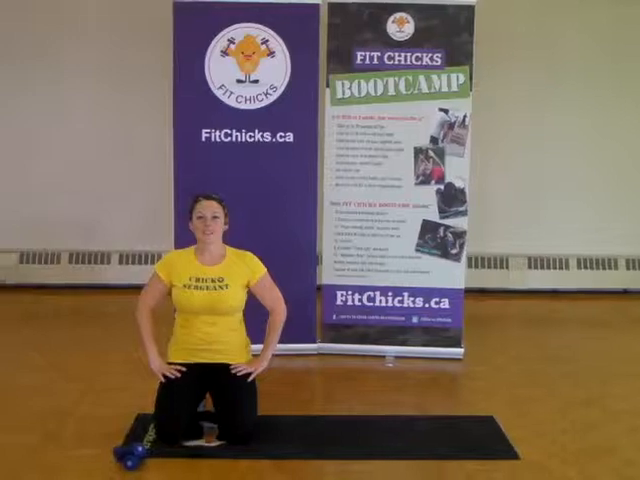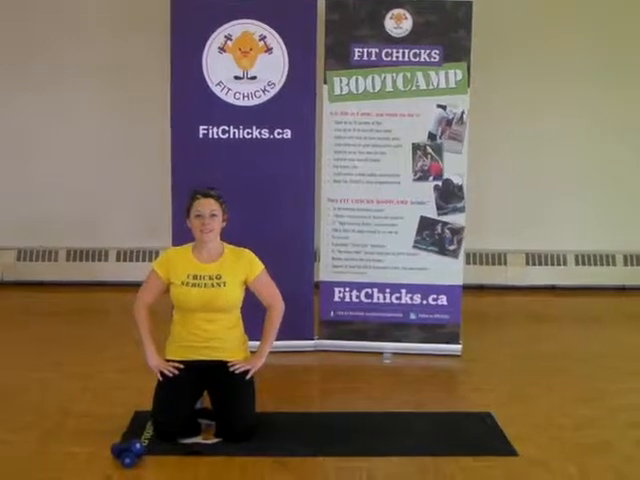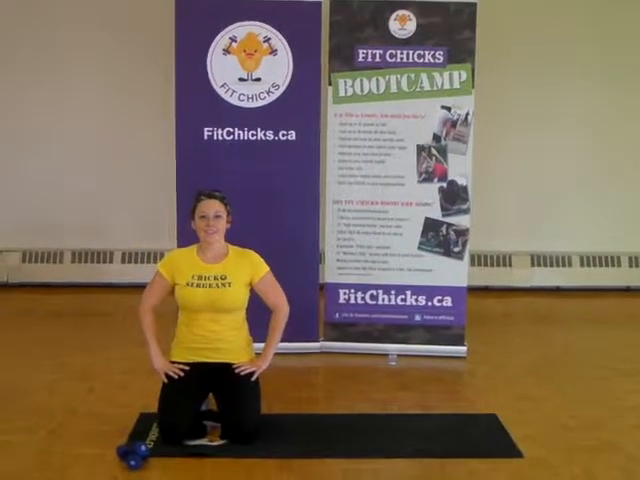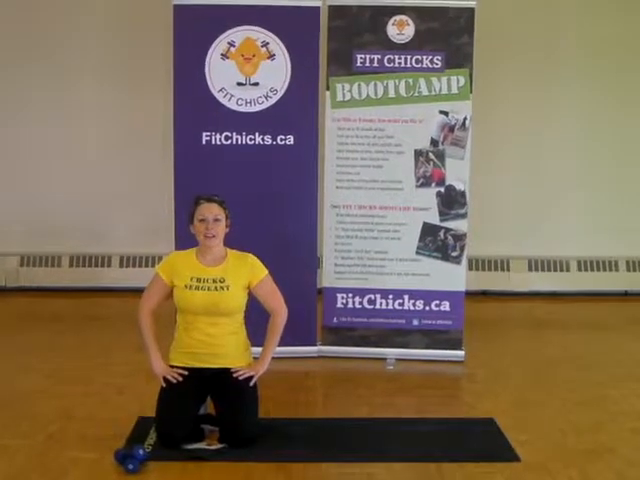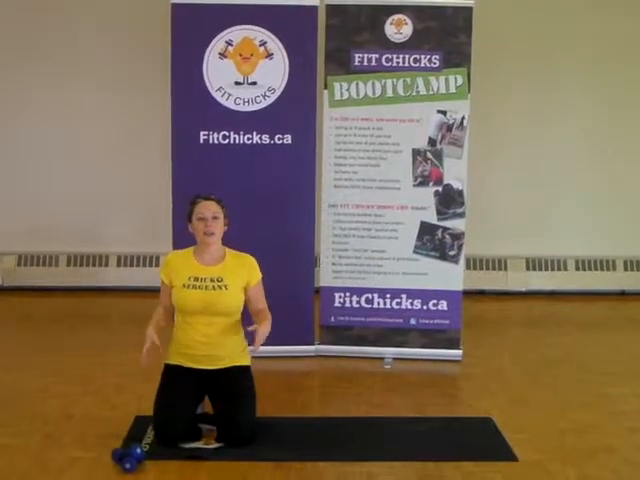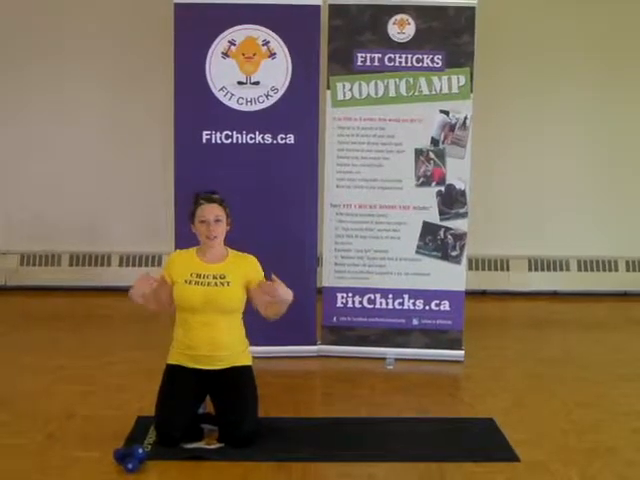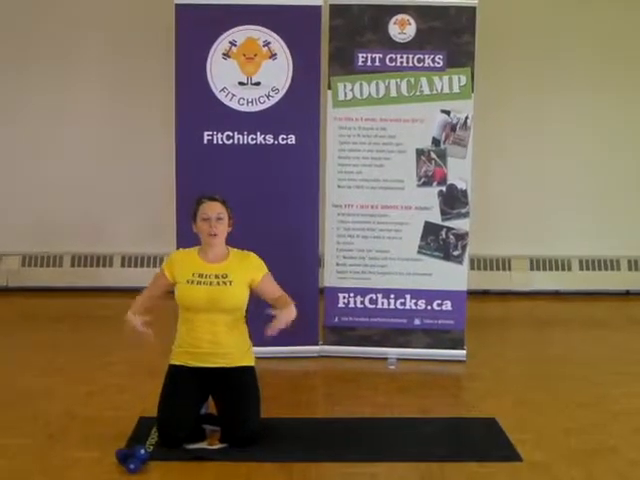
dt=0.7s
person 1, frame 1
left shoulder: (246, 262)
right shoulder: (173, 262)
left elbow: (278, 308)
right elbow: (144, 306)
left wrist: (264, 357)
right wrist: (154, 357)
left hip: (232, 359)
right hip: (184, 358)
left knee: (240, 433)
right knee: (168, 432)
left ankle: (220, 402)
right ankle: (194, 409)
person 1, frame 2
left shoulder: (244, 259)
right shoulder: (171, 259)
left elbow: (276, 305)
right elbow: (141, 304)
left wrist: (261, 355)
right wrist: (151, 354)
left hip: (230, 357)
right hip: (182, 357)
left knee: (239, 431)
right knee: (166, 430)
left ankle: (217, 404)
right ankle: (191, 403)
person 1, frame 3
left shoulder: (249, 260)
right shoulder: (176, 260)
left elbow: (281, 307)
right elbow: (147, 306)
left wrist: (266, 356)
right wrist: (156, 355)
left hip: (235, 359)
right hip: (187, 358)
left knee: (244, 432)
right knee: (172, 431)
left ankle: (220, 412)
right ankle: (198, 410)
person 1, frame 4
left shoulder: (247, 264)
right shoulder: (174, 263)
left elbow: (279, 310)
right elbow: (145, 308)
left wrist: (264, 360)
right wrist: (156, 359)
left hip: (233, 364)
right hip: (185, 363)
left knee: (243, 435)
right knee: (170, 435)
left ankle: (220, 411)
right ankle: (197, 413)
person 1, frame 5
left shoulder: (245, 263)
right shoulder: (174, 262)
left elbow: (260, 310)
right elbow: (165, 309)
left wrist: (264, 325)
right wrist: (152, 328)
left hip: (231, 363)
right hip: (182, 362)
left knee: (240, 435)
right knee: (167, 434)
left ankle: (220, 408)
right ankle: (194, 407)
person 1, frame 6
left shoulder: (246, 264)
right shoulder: (177, 261)
left elbow: (268, 311)
right elbow: (162, 305)
left wrist: (284, 298)
right wrist: (139, 295)
left hip: (232, 363)
right hip: (184, 362)
left knee: (242, 436)
right knee: (168, 434)
left ankle: (218, 414)
right ankle: (194, 411)
person 1, frame 7
left shoulder: (248, 261)
right shoulder: (178, 261)
left elbow: (278, 296)
right elbow: (150, 293)
left wrist: (288, 310)
right wrist: (133, 313)
left hip: (234, 362)
right hip: (186, 361)
left knee: (244, 435)
right knee: (170, 435)
left ankle: (219, 418)
right ankle: (198, 411)
